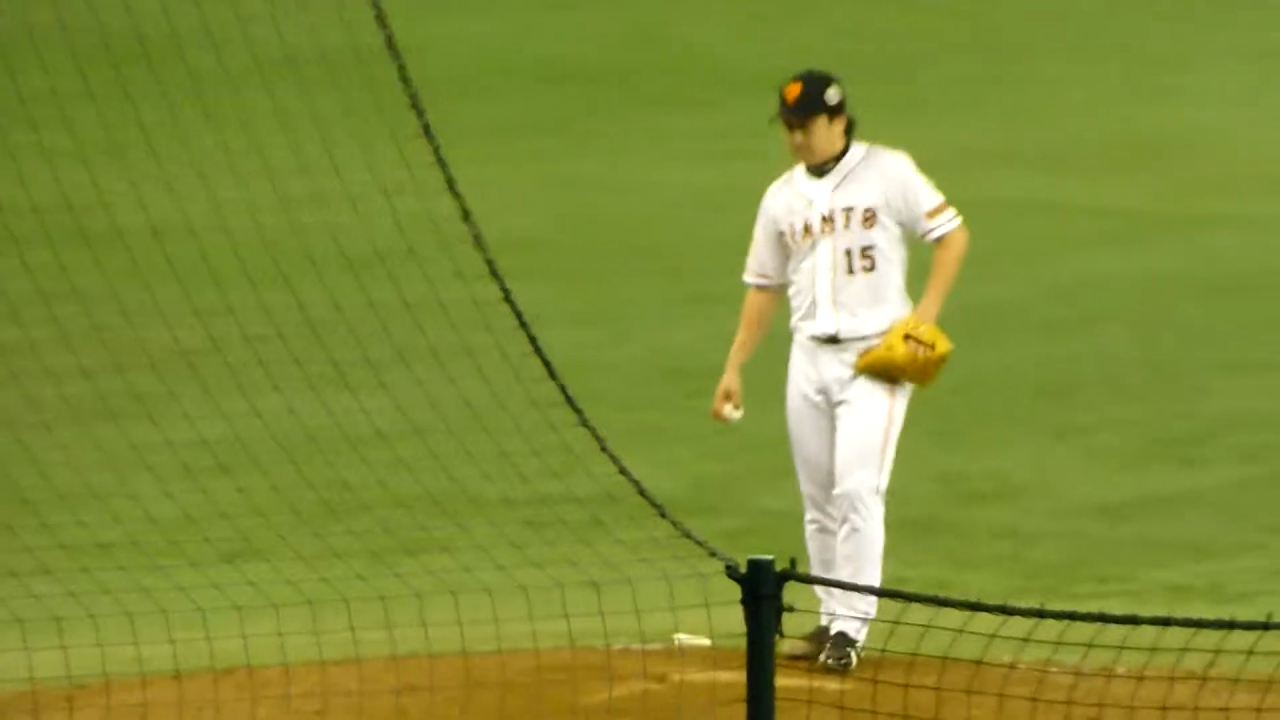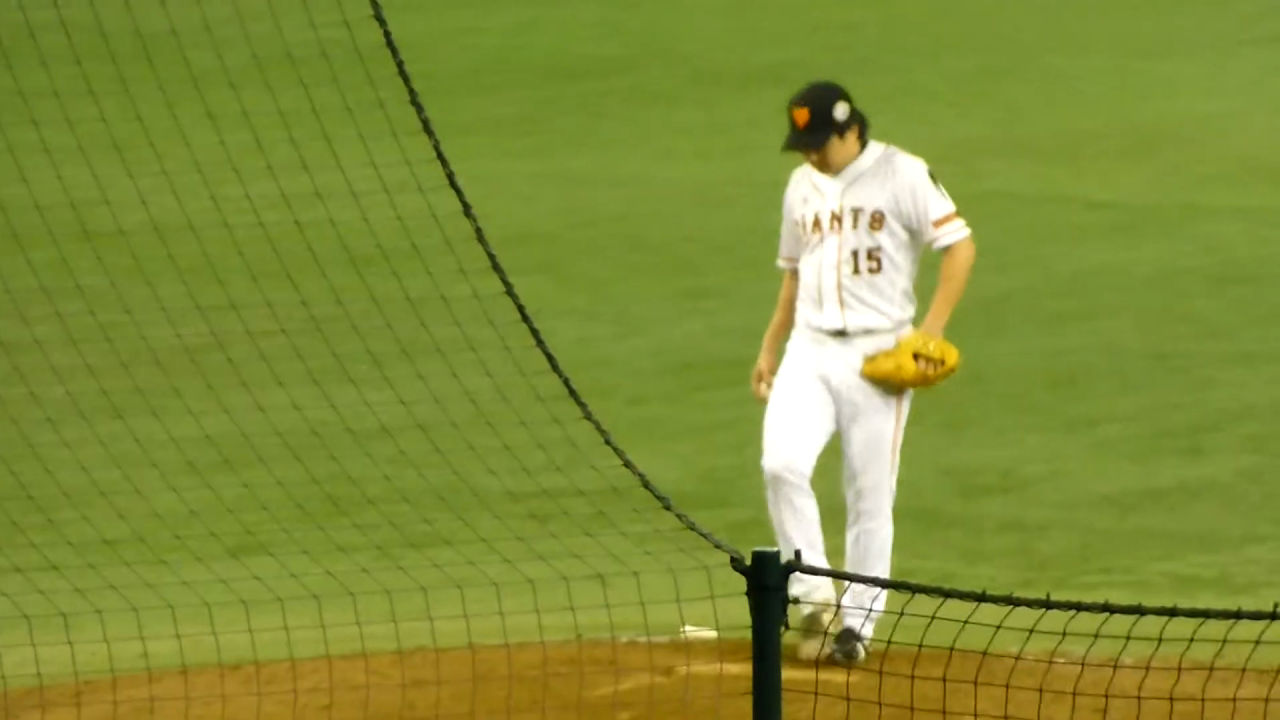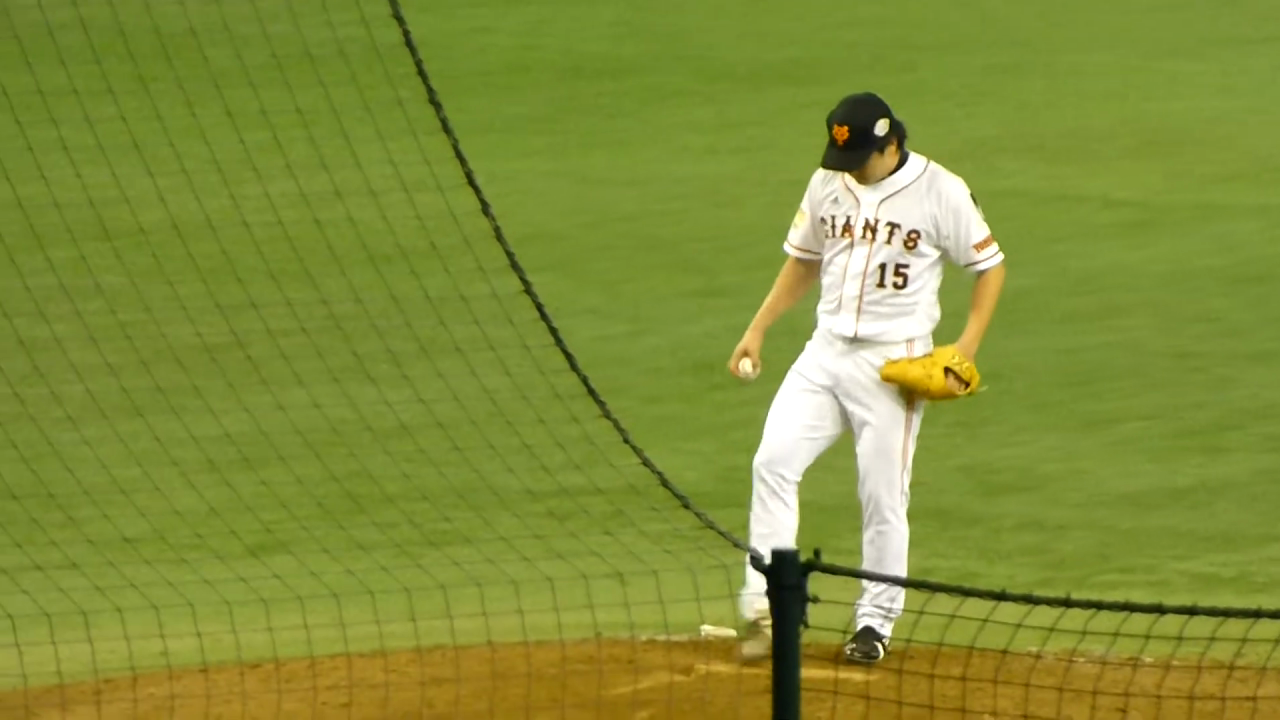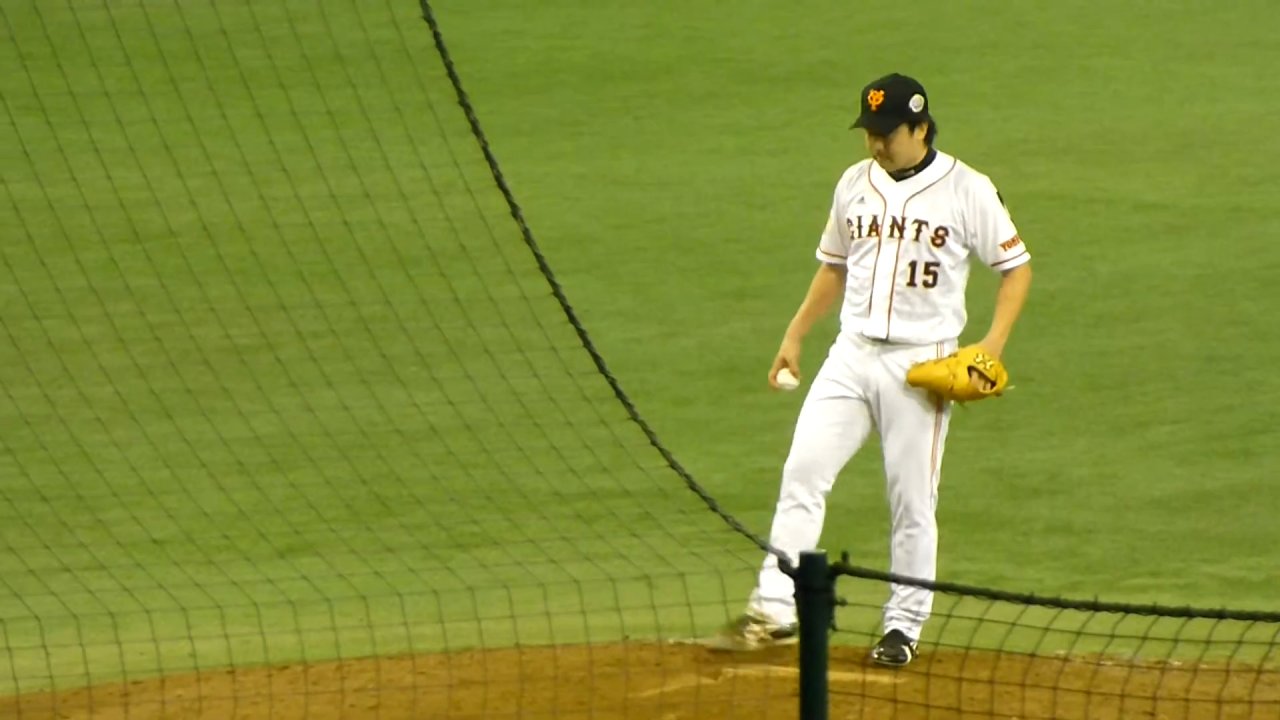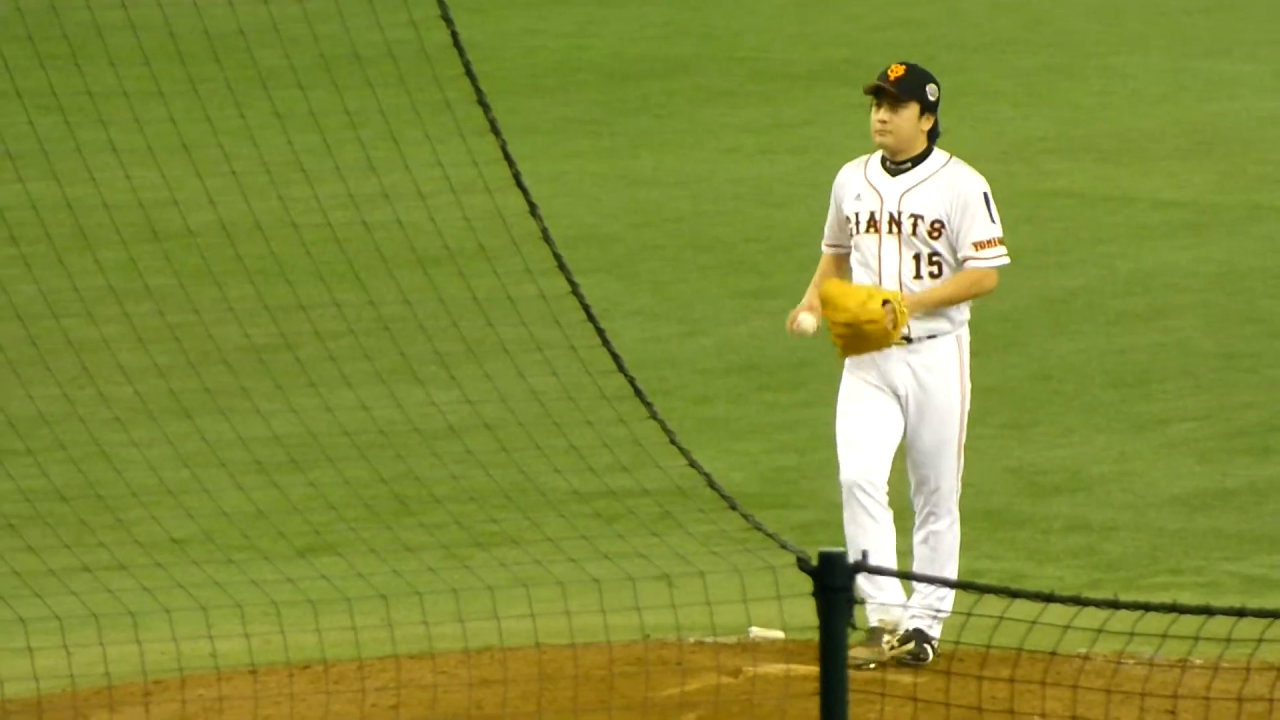
dt=0.5s
person 1, frame 1
left shoulder: (889, 172)
right shoulder: (780, 196)
left elbow: (951, 234)
right elbow: (764, 288)
left wrist: (925, 315)
right wrist: (733, 369)
left hip: (875, 357)
right hip: (809, 358)
left knee: (857, 489)
right knee: (818, 500)
left ankle: (850, 625)
right ankle: (830, 616)
person 1, frame 2
left shoulder: (903, 174)
right shoulder: (800, 185)
left elbow: (960, 247)
left wrist: (931, 331)
right wrist: (769, 349)
left hip: (879, 354)
right hip: (810, 350)
left knee: (870, 497)
right knee: (781, 465)
left ankle: (857, 619)
right ankle: (815, 595)
person 1, frame 3
left shoulder: (942, 192)
right shoulder: (828, 182)
left elbow: (989, 267)
right elbow: (804, 260)
left wrist: (968, 344)
right wrist: (757, 329)
left hip: (897, 364)
right hip: (827, 353)
left knee: (884, 497)
right knee: (773, 465)
left ankle: (877, 621)
right ankle: (762, 609)
person 1, frame 4
left shoulder: (968, 190)
right shoulder: (854, 182)
left elbow: (1015, 267)
left wrist: (995, 339)
right wrist: (794, 334)
left hip: (922, 364)
right hip: (851, 355)
left knee: (912, 501)
right knee: (803, 474)
left ankle: (904, 624)
right ankle: (773, 611)
person 1, frame 5
left shoulder: (962, 183)
right shoulder: (851, 178)
left elbow: (987, 274)
right elbow: (835, 254)
left wrist: (910, 300)
right wrist: (812, 299)
left hip: (936, 355)
right hip: (868, 355)
left knee: (936, 498)
right knee: (858, 481)
left ankle: (925, 622)
right ankle: (882, 620)
